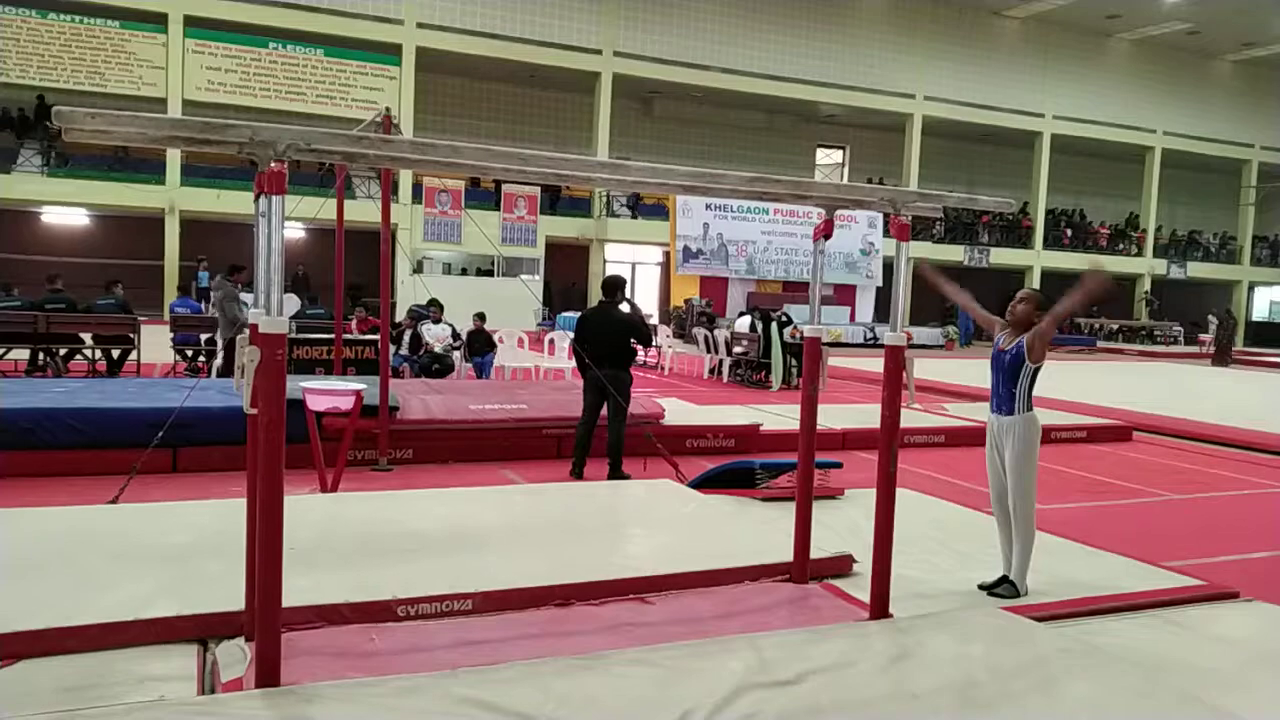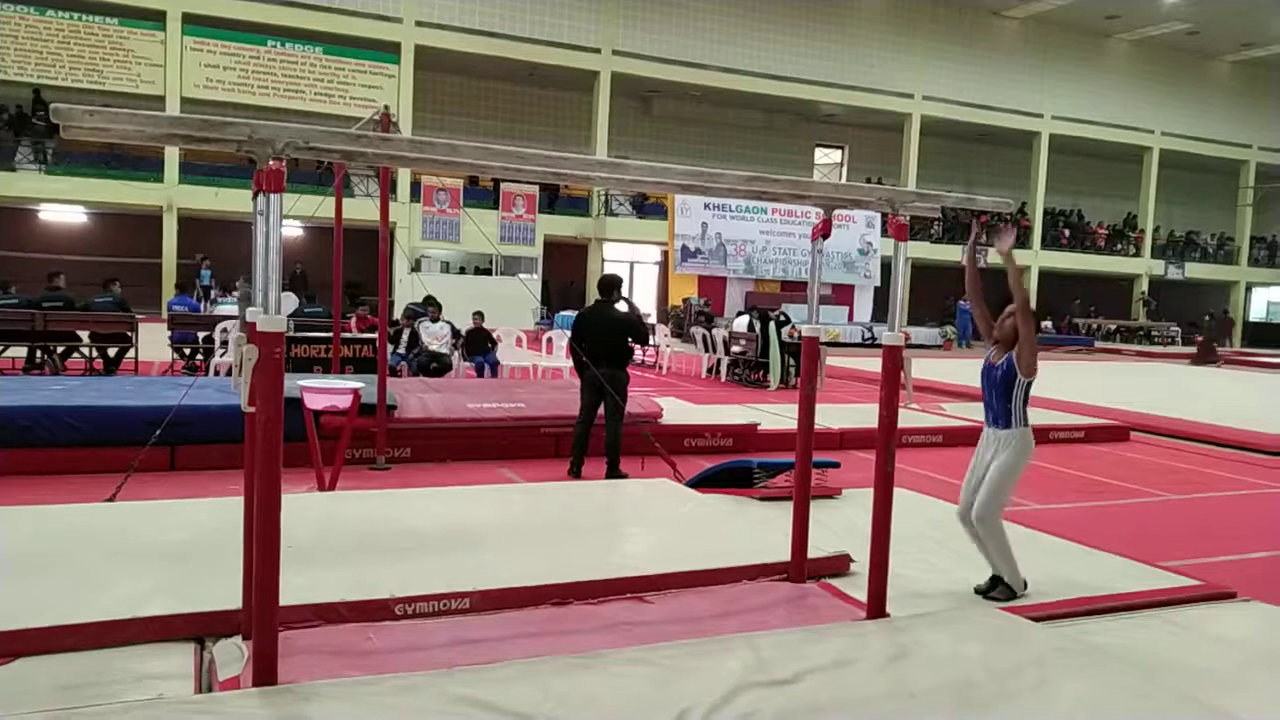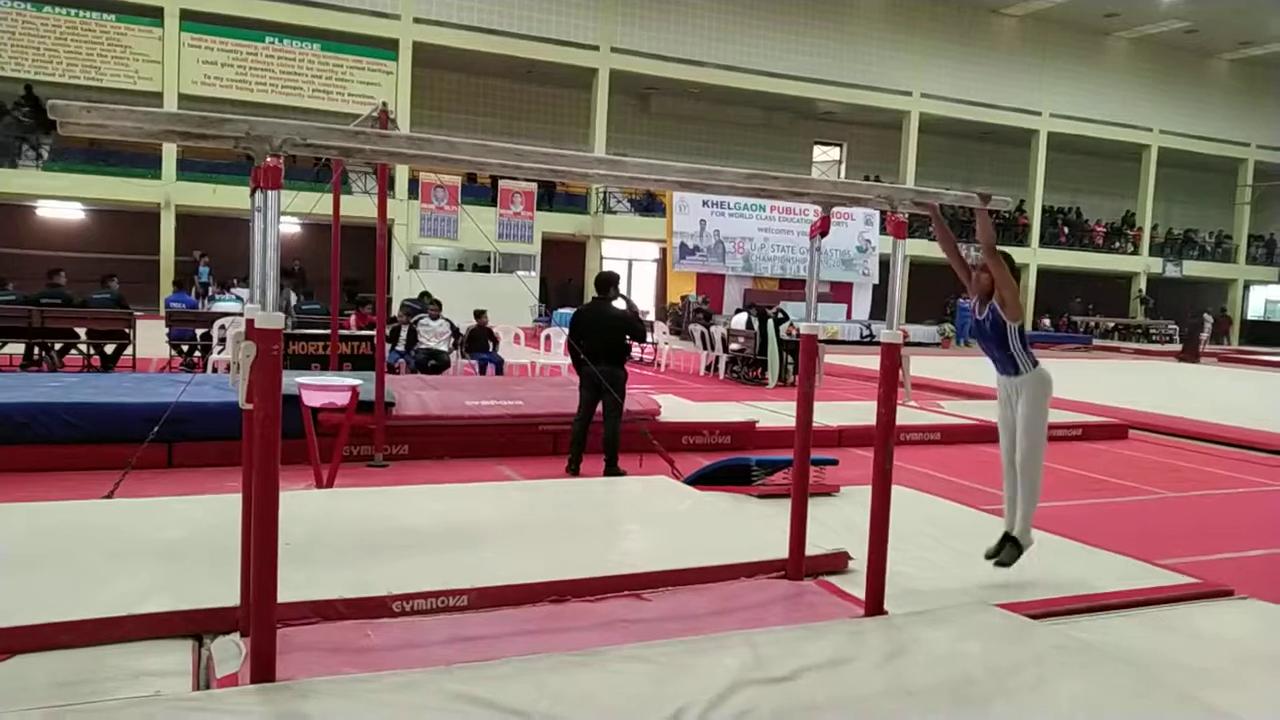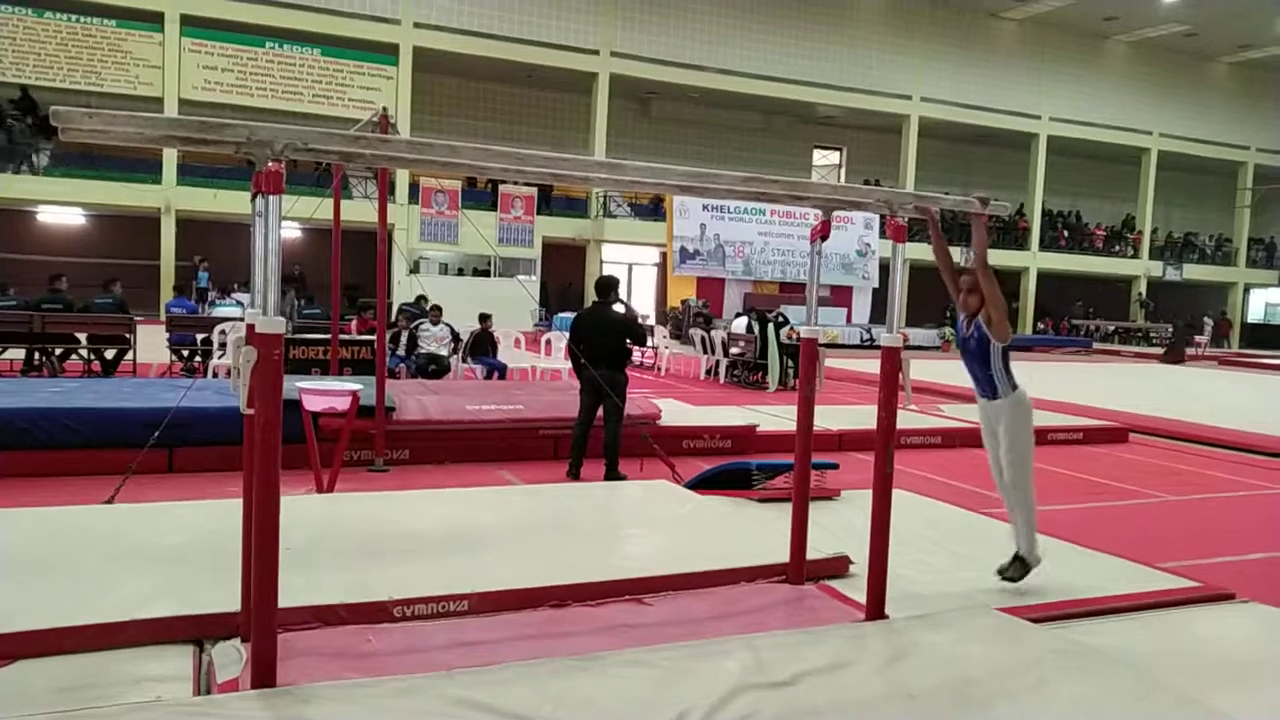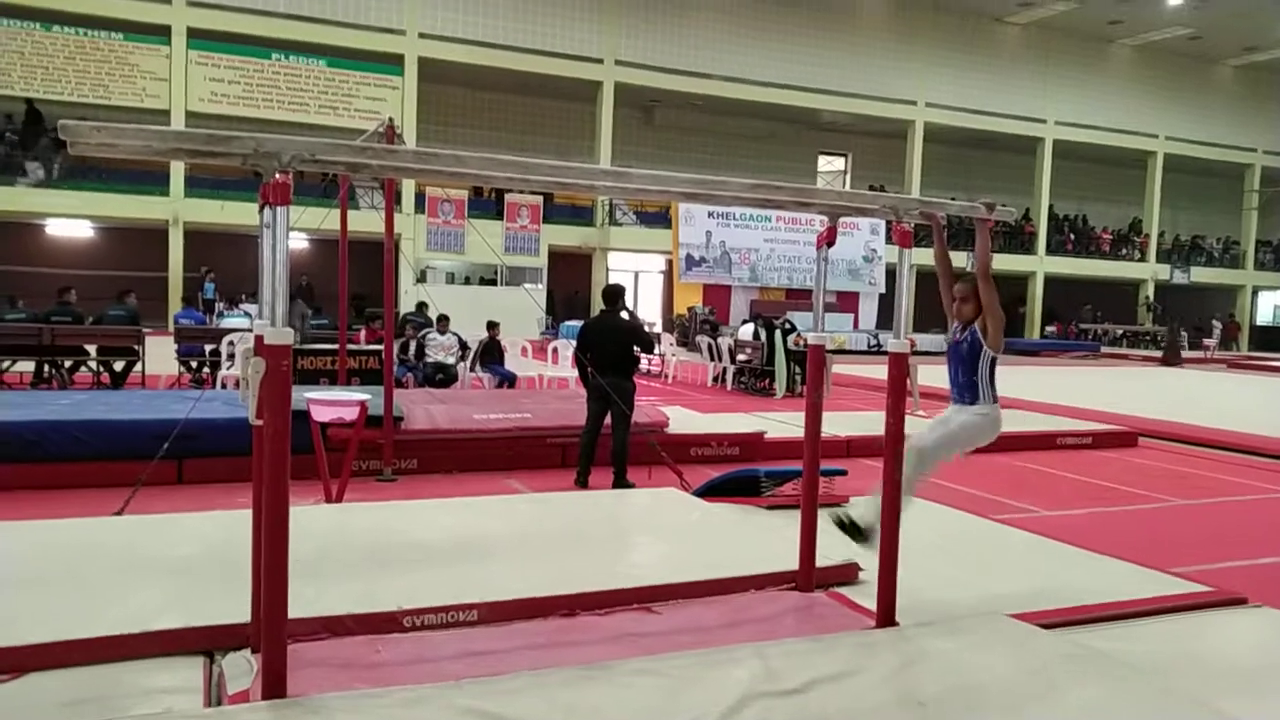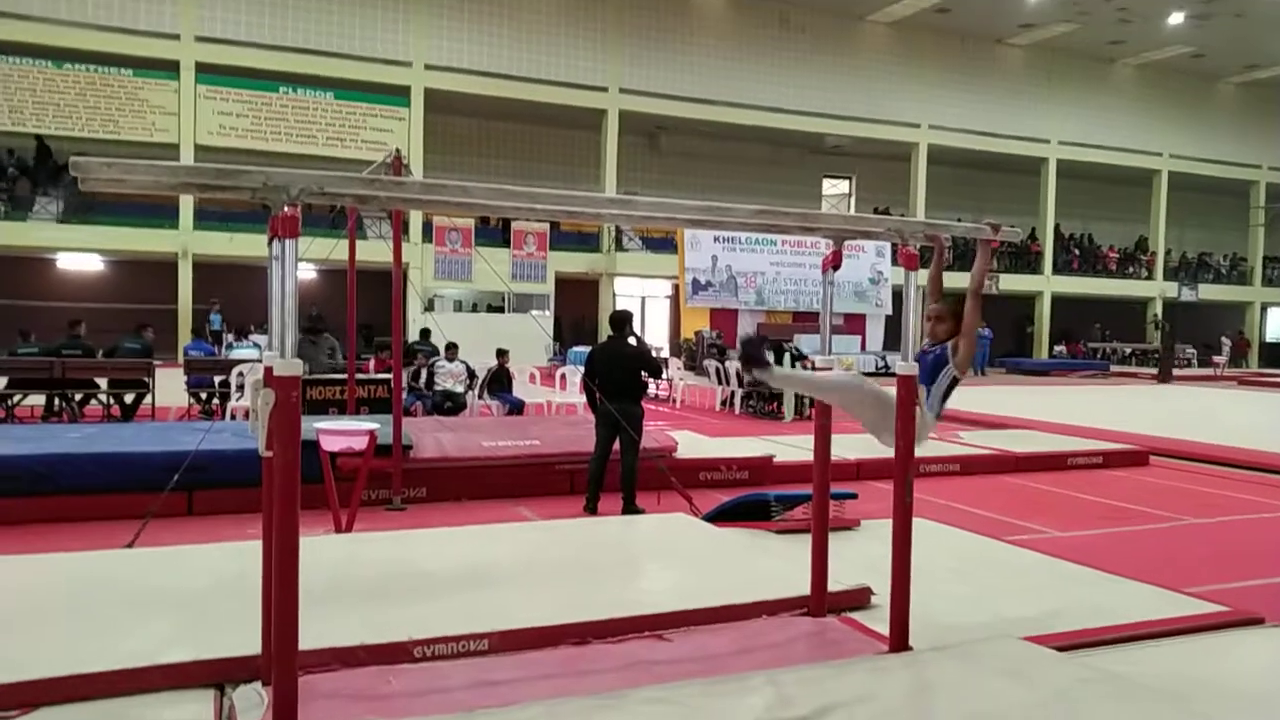
dt=0.3s
person 1, frame 1
left shoulder: (1035, 340)
right shoulder: (1000, 331)
left elbow: (1058, 314)
right elbow: (967, 302)
left wrist: (1087, 289)
right wrist: (933, 275)
left hip: (1019, 427)
right hip: (995, 425)
left knee: (1019, 506)
right knee: (999, 505)
left ankle: (1018, 580)
right ankle: (1009, 573)
person 1, frame 2
left shoulder: (1024, 355)
right shoulder: (992, 346)
left elbow: (1024, 306)
right elbow: (974, 297)
left wrist: (1008, 257)
right wrist: (971, 251)
left hip: (1014, 442)
right hip: (989, 438)
left knee: (984, 512)
right knee: (967, 511)
left ankle: (1014, 580)
right ankle: (1001, 574)
person 1, frame 3
left shoulder: (1007, 299)
right shoulder: (977, 297)
left elbow: (989, 249)
right elbow: (951, 252)
left wrist: (981, 207)
right wrist: (934, 214)
left hip: (1030, 384)
right hip: (1006, 384)
left knee: (1028, 460)
right knee: (1009, 460)
left ankle: (1020, 534)
right ankle: (1011, 530)
person 1, frame 4
left shoulder: (995, 318)
right shoulder: (964, 315)
left elbow: (982, 268)
right elbow: (946, 266)
left wrist: (978, 220)
right wrist: (933, 225)
left hip: (1010, 406)
right hip: (986, 407)
left knee: (1017, 482)
right knee: (1004, 482)
left ankle: (1027, 553)
right ankle: (1023, 549)
person 1, frame 5
left shoulder: (990, 328)
right shoulder: (957, 325)
left elbow: (984, 275)
right elbow: (944, 274)
left wrist: (983, 228)
right wrist: (938, 233)
left hip: (982, 417)
right hip: (957, 412)
left knee: (915, 451)
right knee: (908, 453)
left ankle: (871, 523)
right ankle: (871, 519)
person 1, frame 6
left shoulder: (961, 350)
right shoulder: (930, 346)
left elbow: (973, 293)
right elbow: (932, 295)
left wrist: (984, 249)
right wrist: (938, 253)
left hip: (913, 423)
right hip: (888, 414)
left knee: (850, 382)
left ankle: (765, 369)
person 2, frame 1
left shoulder: (587, 316)
right shoulder: (627, 318)
left elbow: (578, 347)
right elbow: (647, 341)
left wrist: (585, 372)
right wrist: (639, 317)
left hip: (594, 373)
right hip: (618, 375)
left knee: (587, 419)
right knee: (616, 422)
left ankle: (577, 467)
right ankle: (615, 470)
person 2, frame 2
left shoulder: (584, 315)
right shoulder: (623, 318)
left elbow: (574, 346)
right elbow: (644, 340)
left wrist: (582, 372)
right wrist: (637, 316)
left hip: (591, 372)
right hip: (614, 374)
left knee: (584, 418)
right knee: (613, 422)
left ankle: (575, 466)
right ankle: (612, 470)
person 2, frame 3
left shoulder: (581, 313)
right shoulder: (620, 315)
left elbow: (572, 344)
right elbow: (641, 337)
left wrist: (580, 369)
right wrist: (634, 313)
left hip: (589, 370)
right hip: (612, 371)
left knee: (582, 415)
right knee: (612, 418)
left ankle: (573, 463)
right ankle: (611, 467)
person 2, frame 4
left shoulder: (582, 317)
right shoulder: (621, 319)
left elbow: (573, 348)
right elbow: (641, 340)
left wrist: (581, 374)
right wrist: (633, 318)
left hip: (590, 374)
right hip: (613, 376)
left knee: (583, 420)
right knee: (612, 423)
left ankle: (574, 468)
right ankle: (611, 471)
person 2, frame 5
left shoulder: (589, 325)
right shoulder: (628, 326)
left elbow: (580, 356)
right elbow: (649, 347)
left wrist: (587, 382)
right wrist: (638, 324)
left hip: (597, 382)
right hip: (621, 383)
left knee: (591, 428)
right knee: (620, 431)
left ankle: (582, 476)
right ankle: (619, 479)
person 2, frame 6
left shoulder: (597, 351)
right shoulder: (636, 351)
left elbow: (588, 382)
right elbow: (657, 372)
left wrist: (595, 408)
right wrist: (645, 348)
left hip: (606, 408)
right hip: (630, 409)
left knee: (599, 454)
right knee: (629, 457)
left ankle: (591, 502)
right ankle: (628, 504)
